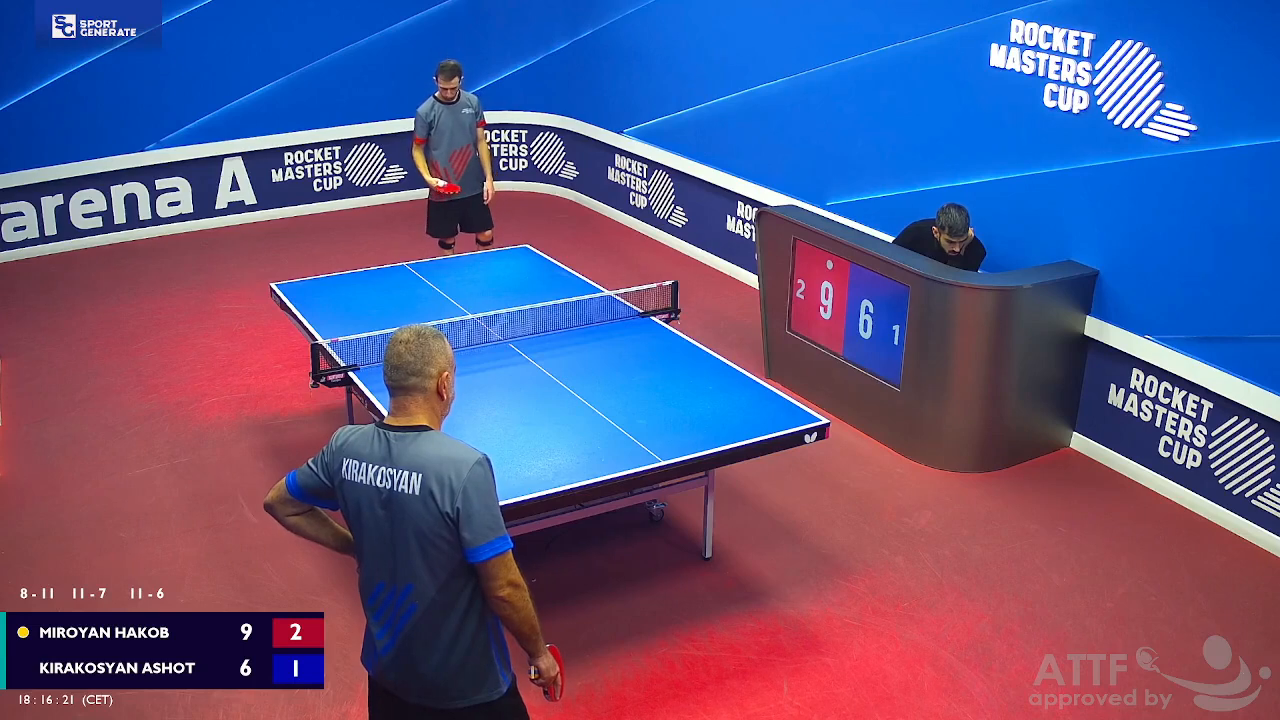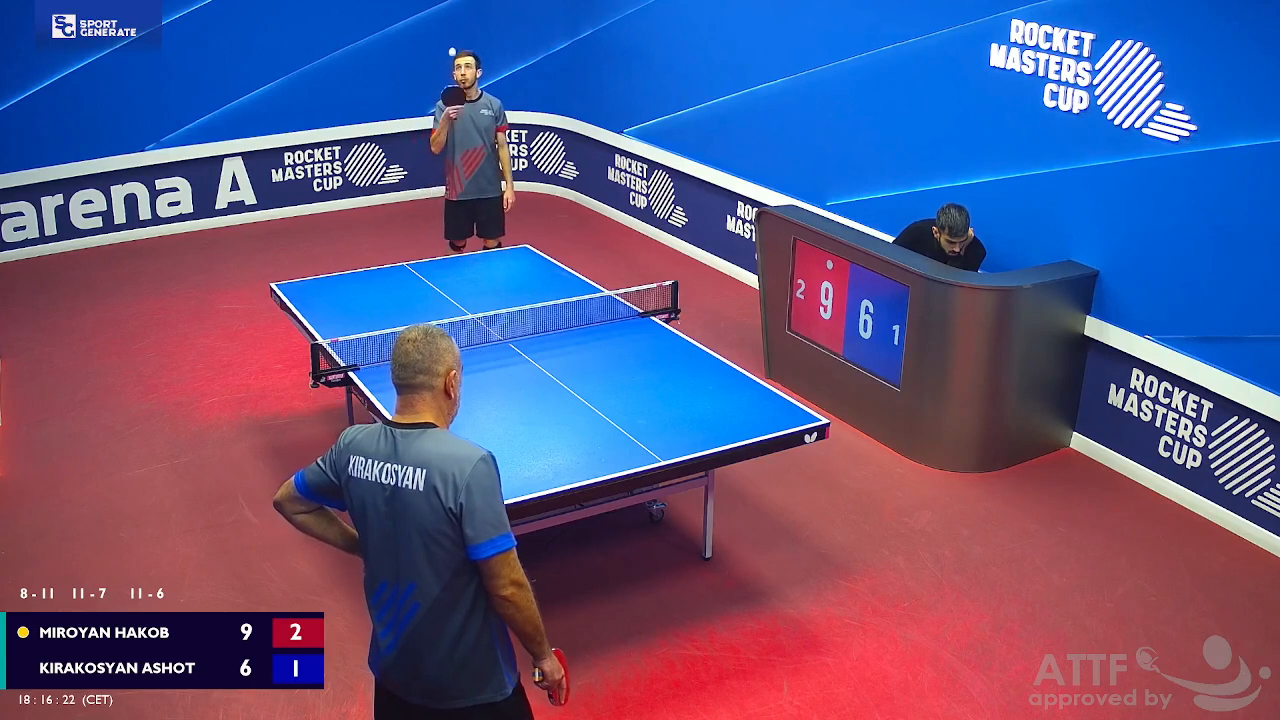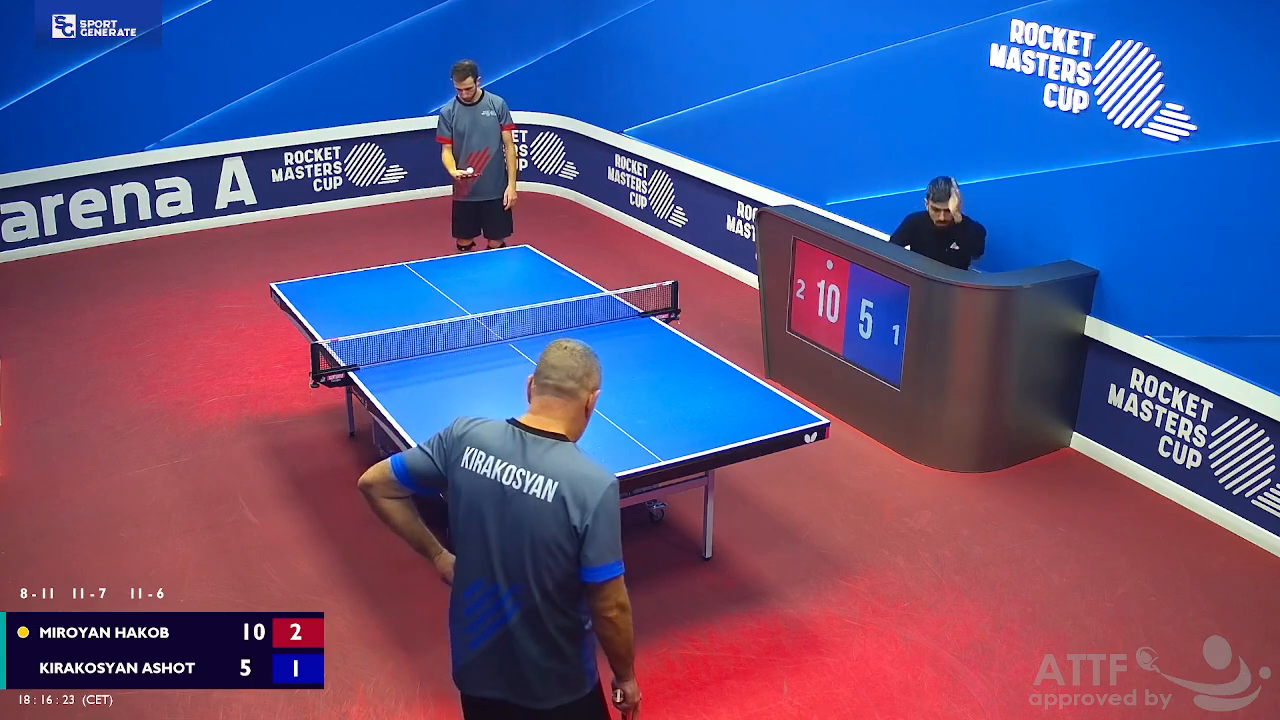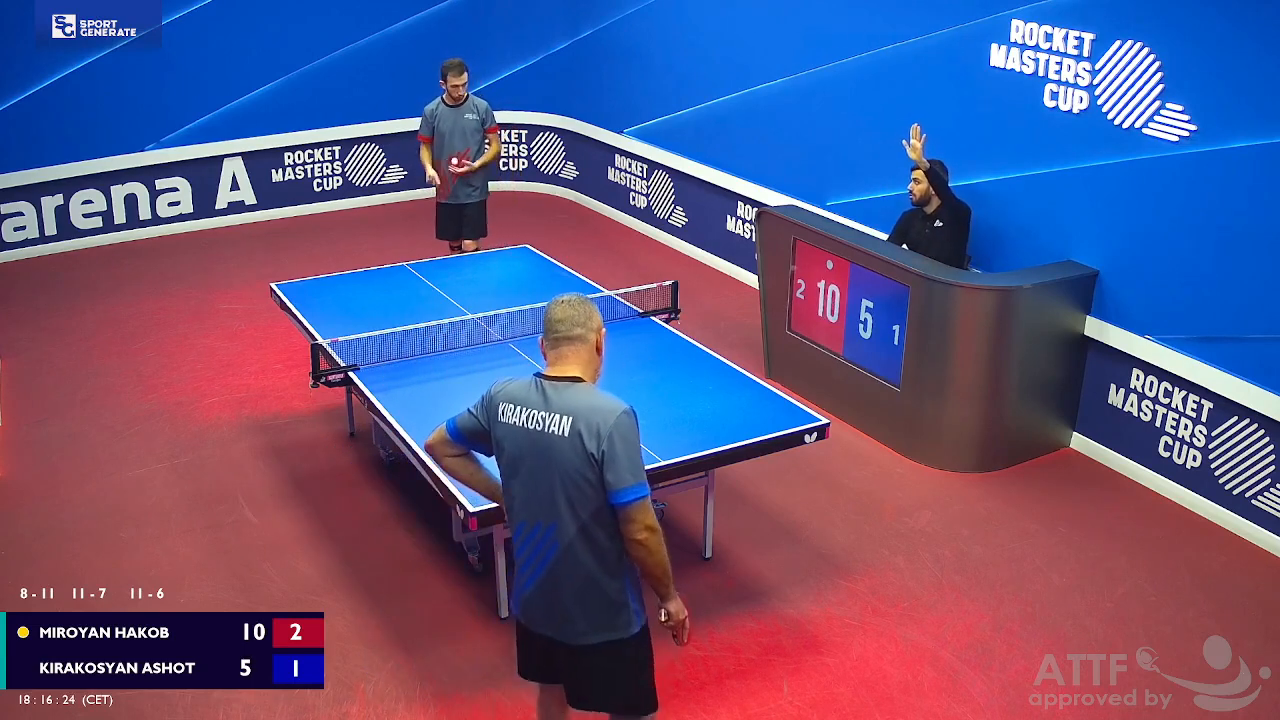
dt=1s
person 1, frame 1
left shoulder: (345, 447)
right shoulder: (463, 467)
left elbow: (279, 504)
right elbow: (503, 588)
right wrist: (539, 653)
left hip: (386, 668)
right hip: (467, 686)
person 1, frame 2
left shoulder: (353, 445)
right shoulder: (468, 464)
left elbow: (289, 502)
right elbow: (506, 586)
right wrist: (542, 653)
left hip: (393, 668)
right hip: (473, 685)
person 1, frame 3
left shoulder: (465, 436)
right shoulder: (593, 486)
left elbow: (375, 484)
right elbow: (609, 607)
left wrist: (436, 554)
right wrist: (625, 676)
left hip: (475, 657)
right hip: (557, 679)
person 1, frame 4
left shoulder: (501, 397)
right shoulder: (610, 417)
left elbow: (438, 446)
right elbow: (640, 531)
right wrist: (668, 596)
left hip: (534, 598)
right hip: (604, 611)
person 2, frame 1
left shoulder: (473, 103)
right shoulder: (425, 112)
left elbow: (481, 142)
right elbow: (417, 150)
left wrist: (489, 178)
right wrist: (428, 177)
left hip: (473, 187)
right hip: (443, 191)
left knee: (485, 235)
right knee: (447, 241)
person 2, frame 2
left shoulder: (494, 105)
right shoulder: (445, 105)
left elbow: (503, 147)
right elbow: (435, 148)
left wrist: (509, 186)
right wrist: (445, 121)
left hip: (489, 191)
right hip: (457, 192)
left knee: (492, 244)
right knee: (457, 244)
person 2, frame 3
left shoulder: (497, 105)
right shoulder: (448, 112)
left elbow: (509, 146)
right elbow: (446, 149)
left wrist: (512, 184)
right wrist: (453, 171)
left hip: (495, 191)
right hip: (464, 193)
left knee: (496, 245)
right knee: (463, 244)
person 2, frame 4
left shoulder: (481, 108)
right shoulder: (431, 111)
left elbow: (496, 145)
right elbow: (425, 146)
left wrist: (476, 165)
right wrist: (429, 169)
left hip: (474, 192)
right hip: (446, 193)
left knee: (469, 247)
right knee: (455, 247)
